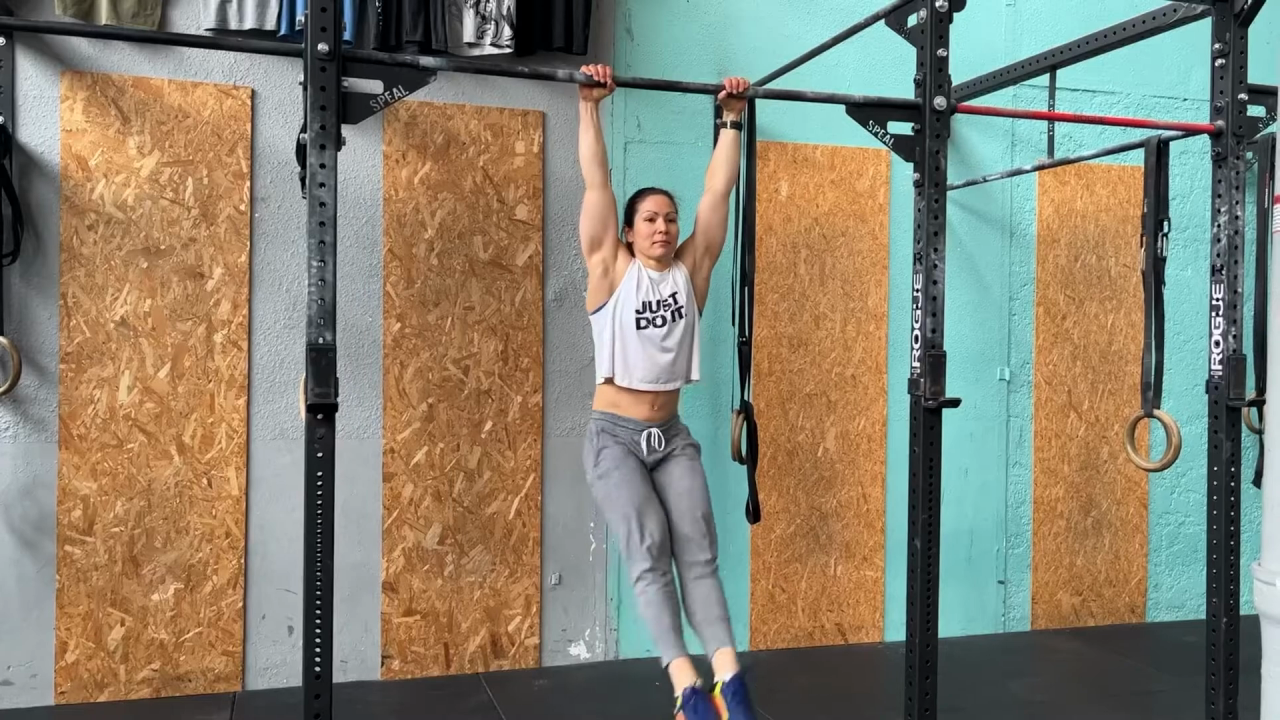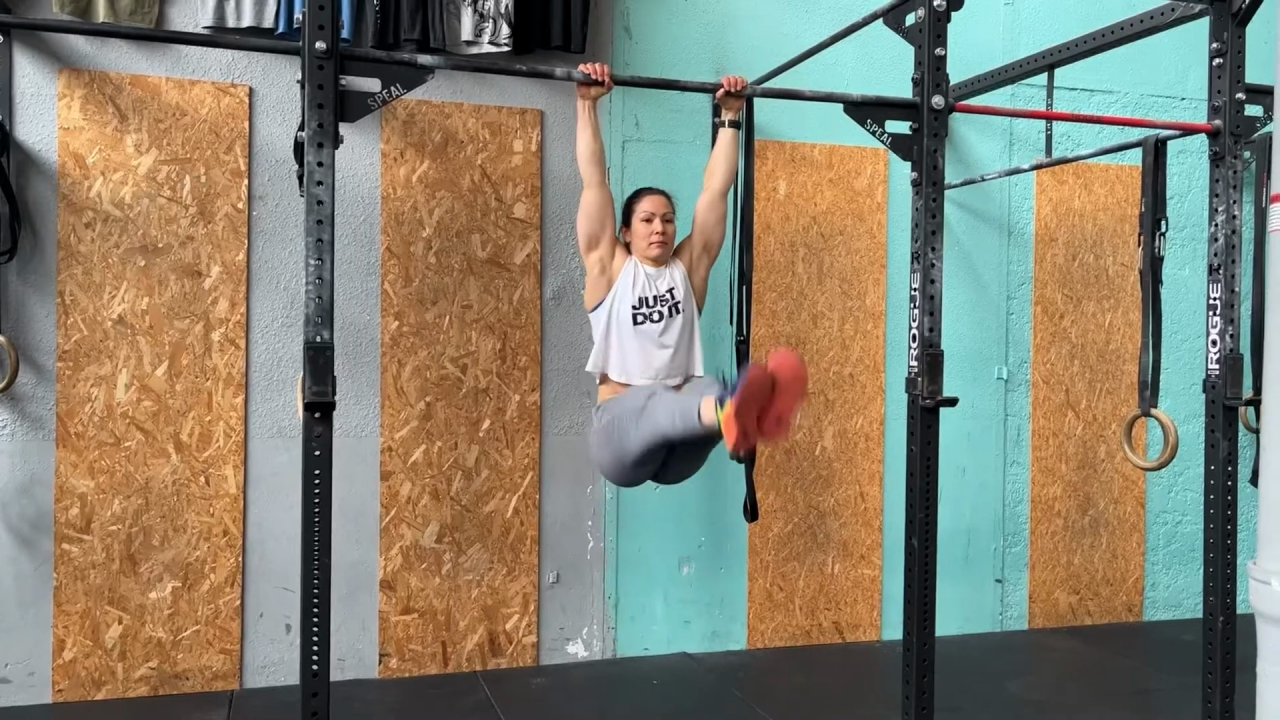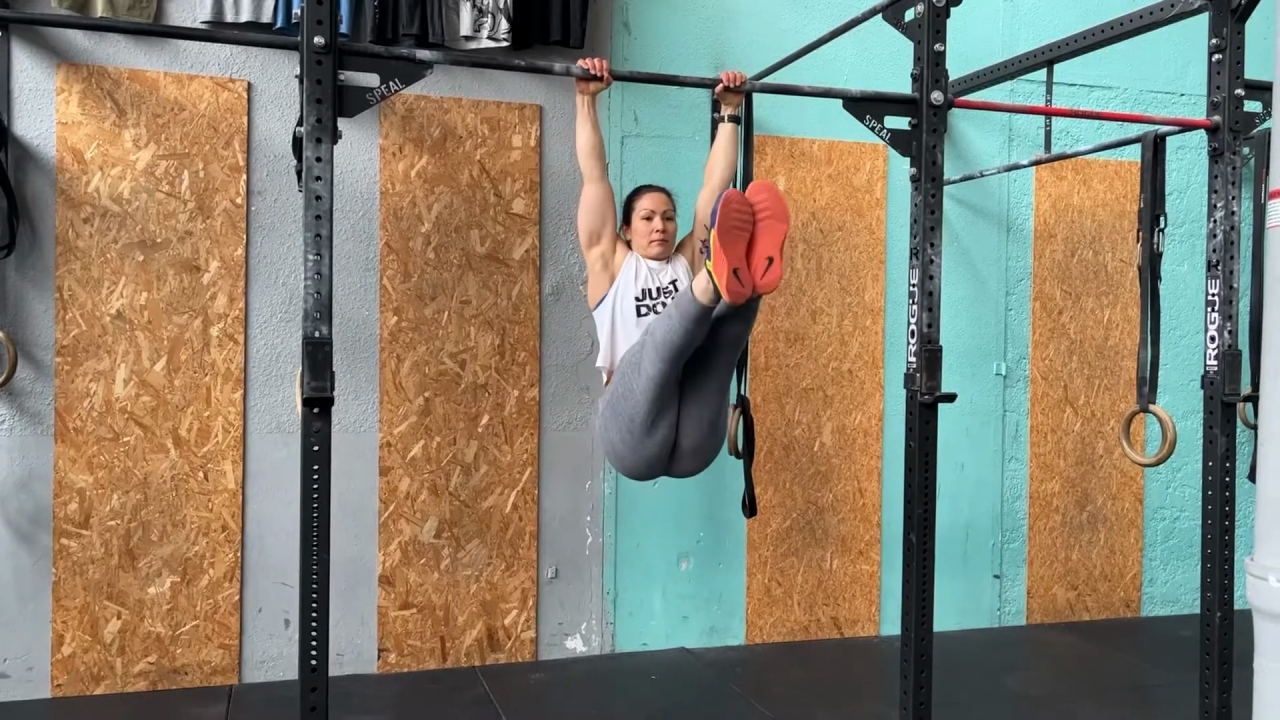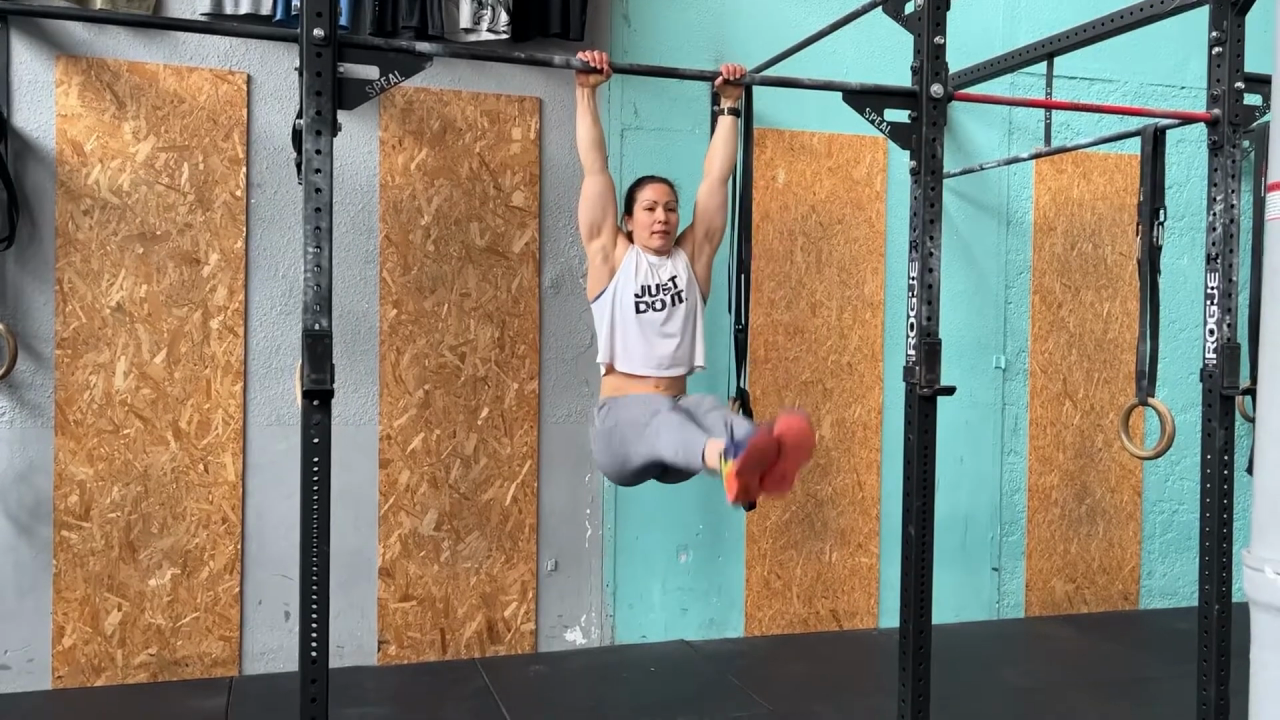
dt=0.4s
person 1, frame 1
left shoulder: (692, 270)
right shoulder: (611, 270)
left elbow: (718, 193)
right elbow: (597, 186)
left wrist: (731, 119)
right wrist: (589, 106)
left hip: (671, 437)
right hip: (615, 436)
left knee: (699, 556)
right knee: (648, 551)
person 1, frame 2
left shoulder: (687, 269)
right shoulder: (609, 270)
left elbow: (717, 190)
right elbow: (592, 182)
left wrist: (730, 116)
right wrist: (587, 104)
left hip: (676, 443)
right hip: (622, 429)
left knee: (704, 394)
right knee: (654, 404)
left ankle: (746, 412)
right ankle: (730, 413)
person 1, frame 3
left shoulder: (690, 263)
right shoulder: (611, 265)
left elbow: (717, 185)
right elbow: (595, 176)
left wrist: (729, 112)
right wrist: (586, 99)
left hip: (693, 442)
right hip: (636, 433)
left knee: (724, 321)
right knee: (662, 333)
left ankle: (744, 276)
right ankle: (718, 279)
person 1, frame 4
left shoulder: (690, 260)
right shoulder: (611, 259)
left elbow: (716, 179)
right elbow: (595, 171)
left wrist: (729, 105)
right wrist: (586, 92)
left hip: (675, 445)
right hip: (623, 430)
left knee: (707, 409)
right knee: (655, 412)
left ankle: (760, 452)
right ankle: (732, 457)
